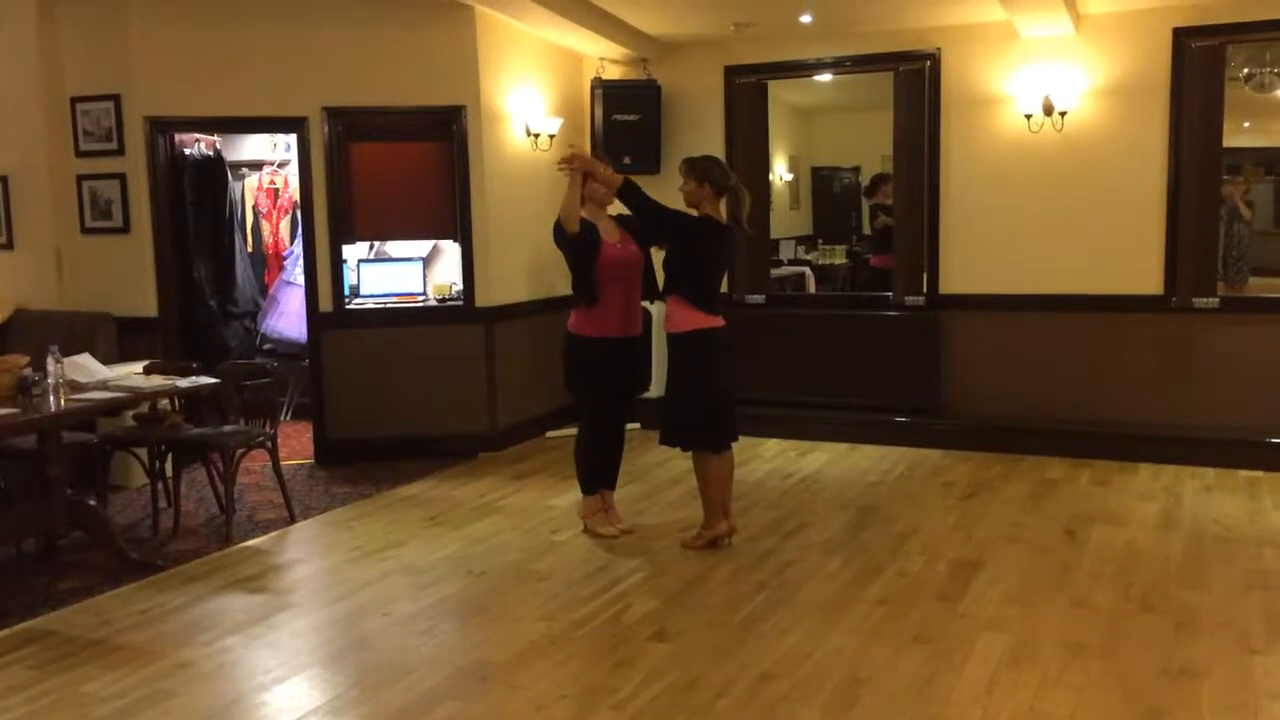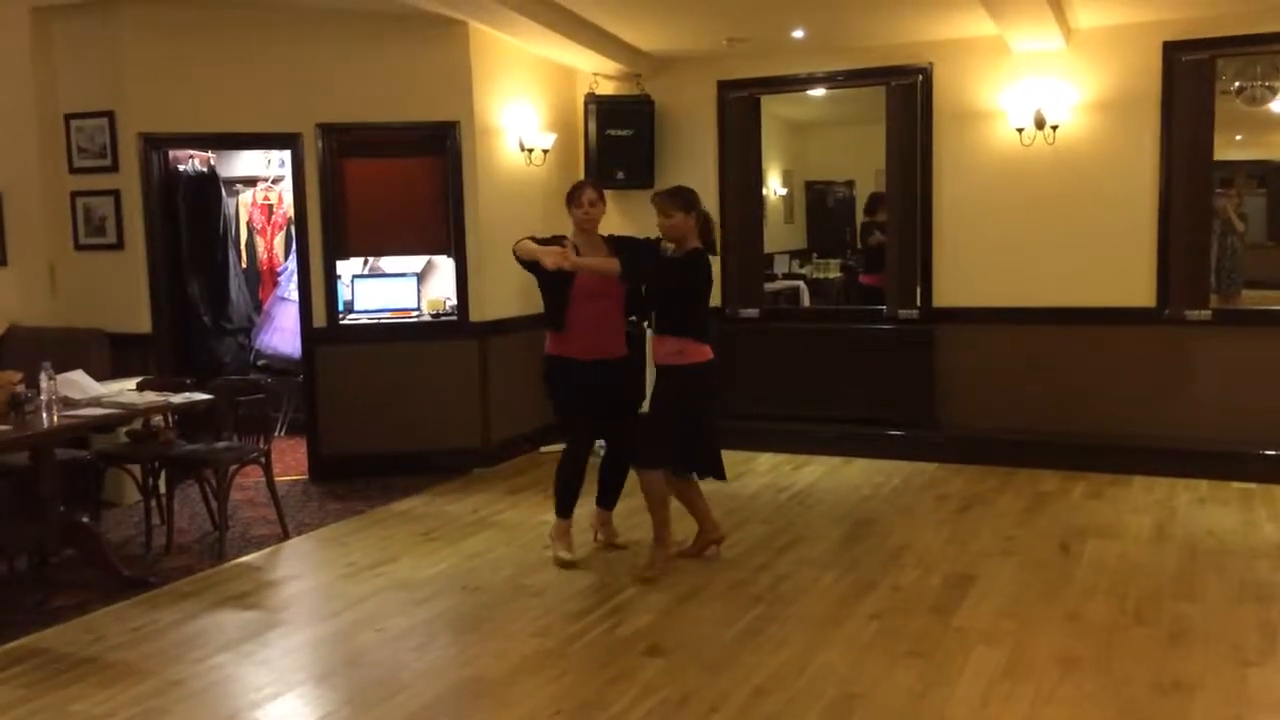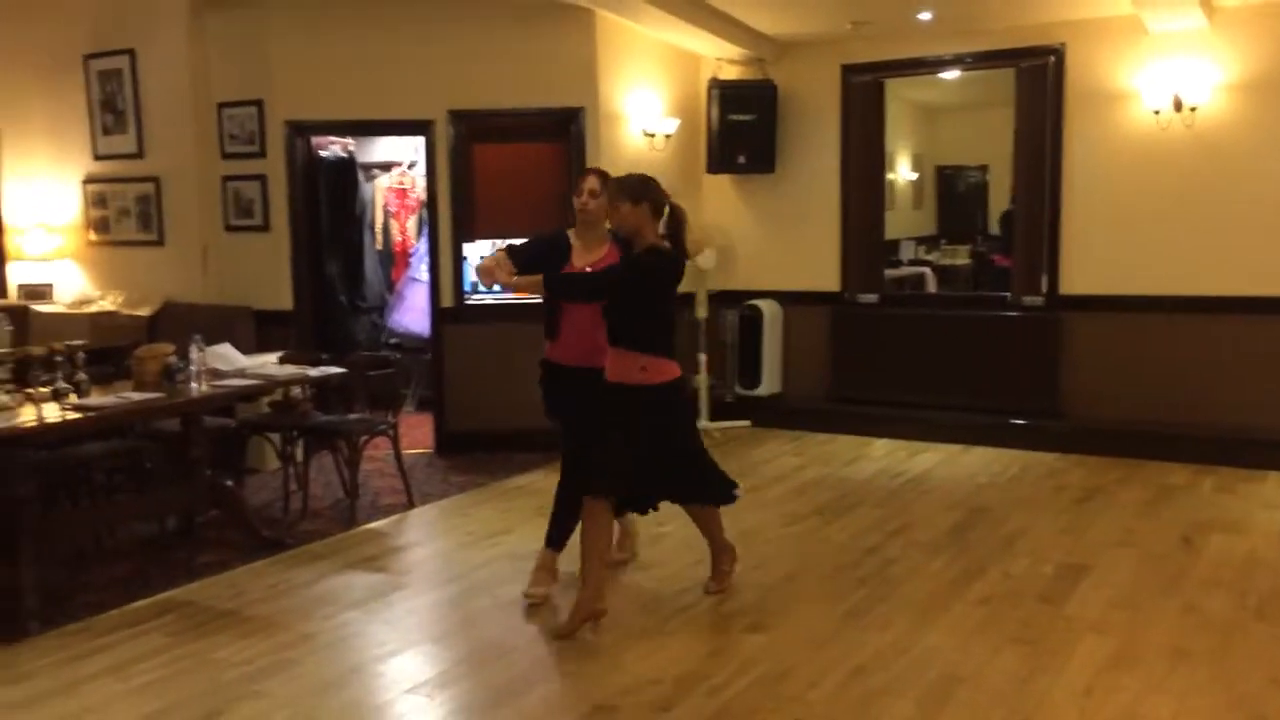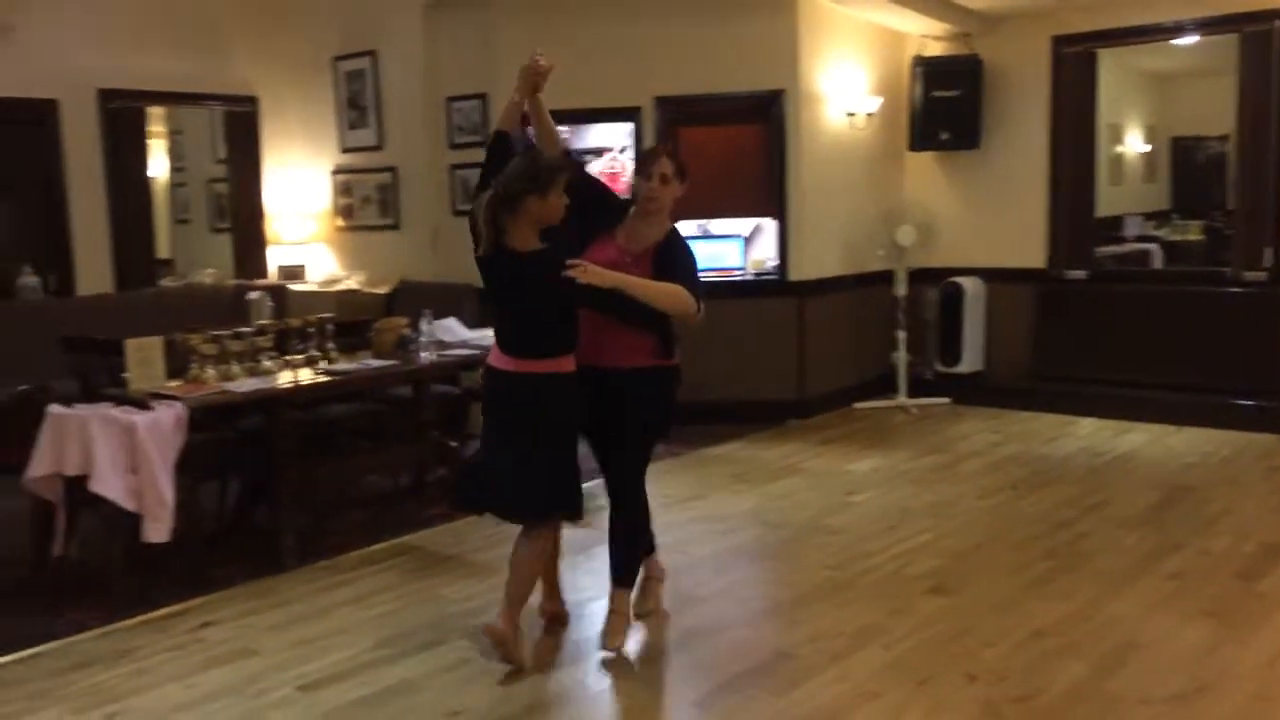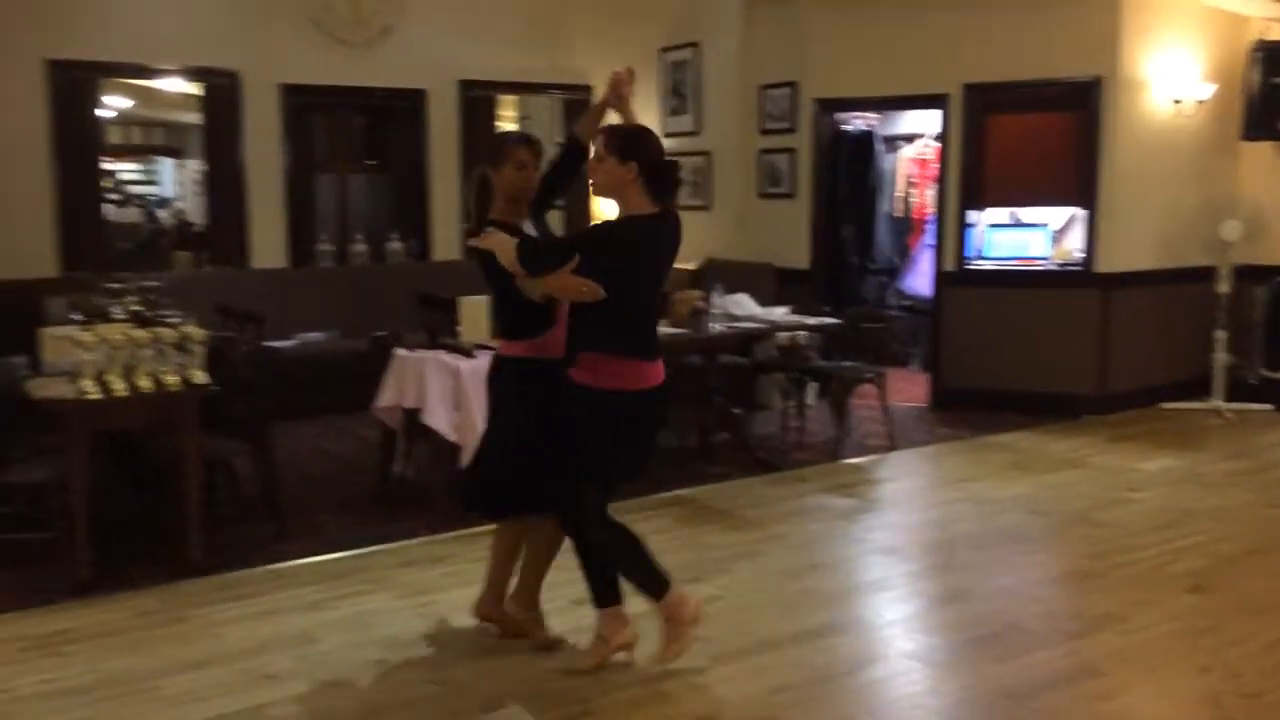
dt=1s
person 1, frame 1
left shoulder: (699, 230)
right shoulder: (717, 231)
left elbow: (643, 206)
right elbow: (656, 228)
left wrist: (593, 168)
left hip: (694, 342)
right hip: (707, 338)
left knee: (702, 436)
right knee: (714, 435)
left ankle: (714, 522)
right ankle: (724, 517)
person 1, frame 2
left shoulder: (693, 264)
right shoulder: (670, 257)
left elbow: (638, 270)
left wrist: (580, 263)
left hip: (688, 371)
right hip: (673, 370)
left knee: (652, 456)
right knee: (671, 457)
left ankle: (661, 543)
right ankle: (709, 528)
person 1, frame 3
left shoulder: (649, 266)
right shoulder: (647, 260)
left elbow: (584, 287)
left wrist: (515, 281)
left hip: (656, 393)
right hip: (626, 390)
left knee: (686, 485)
right knee: (600, 492)
left ankle: (723, 554)
right ankle: (591, 598)
person 1, frame 4
left shoulder: (490, 245)
right shoulder: (553, 265)
left elbow: (494, 163)
left wrist: (523, 94)
left hip: (502, 381)
right hip: (545, 390)
left knee: (530, 493)
right knee: (545, 506)
left ankle: (551, 598)
right ankle: (509, 620)
person 1, frame 5
left shoulder: (526, 218)
right shoulder: (491, 234)
right elbow: (525, 292)
right wrist: (558, 289)
left hip: (547, 367)
right hip: (521, 373)
left knee: (529, 497)
right knee: (545, 495)
left ankle: (497, 599)
right ankle: (522, 603)
person 2, frame 1
left shoulder: (629, 227)
right shoulder: (579, 231)
right elbow: (565, 225)
right wrist: (574, 173)
left hip: (629, 340)
right hip: (591, 343)
left knee: (616, 424)
right knee: (593, 424)
left ankle: (608, 503)
right ankle: (590, 509)
person 2, frame 2
left shoulder: (621, 248)
right shoulder: (559, 249)
right elbow: (522, 247)
right wrist: (540, 254)
left hip: (615, 363)
right hip: (568, 364)
left knee: (621, 443)
right knee: (580, 443)
left ankle: (603, 518)
right ankle: (562, 529)
person 2, frame 3
right shoulder: (553, 245)
right elbow: (506, 260)
right wrist: (493, 266)
left hip: (606, 373)
right hip: (562, 370)
left knee: (576, 462)
right knee: (591, 456)
left ankle: (548, 562)
right ankle: (625, 528)
person 2, frame 4
left shoulder: (674, 250)
right shoulder: (606, 211)
left elbow: (686, 304)
left wrist: (613, 277)
left hip: (642, 382)
right hip: (588, 375)
left knee: (626, 485)
right knee: (617, 482)
left ankle: (621, 604)
right ankle: (649, 567)
person 2, frame 5
left shoulder: (617, 240)
right shoulder: (660, 224)
left elbow: (532, 268)
right elbow: (659, 169)
left wrist: (497, 241)
right wrist: (616, 108)
left hip: (613, 391)
right hip: (630, 383)
left knee: (579, 504)
right knee: (585, 497)
left ankle: (674, 604)
right ankle: (613, 621)
